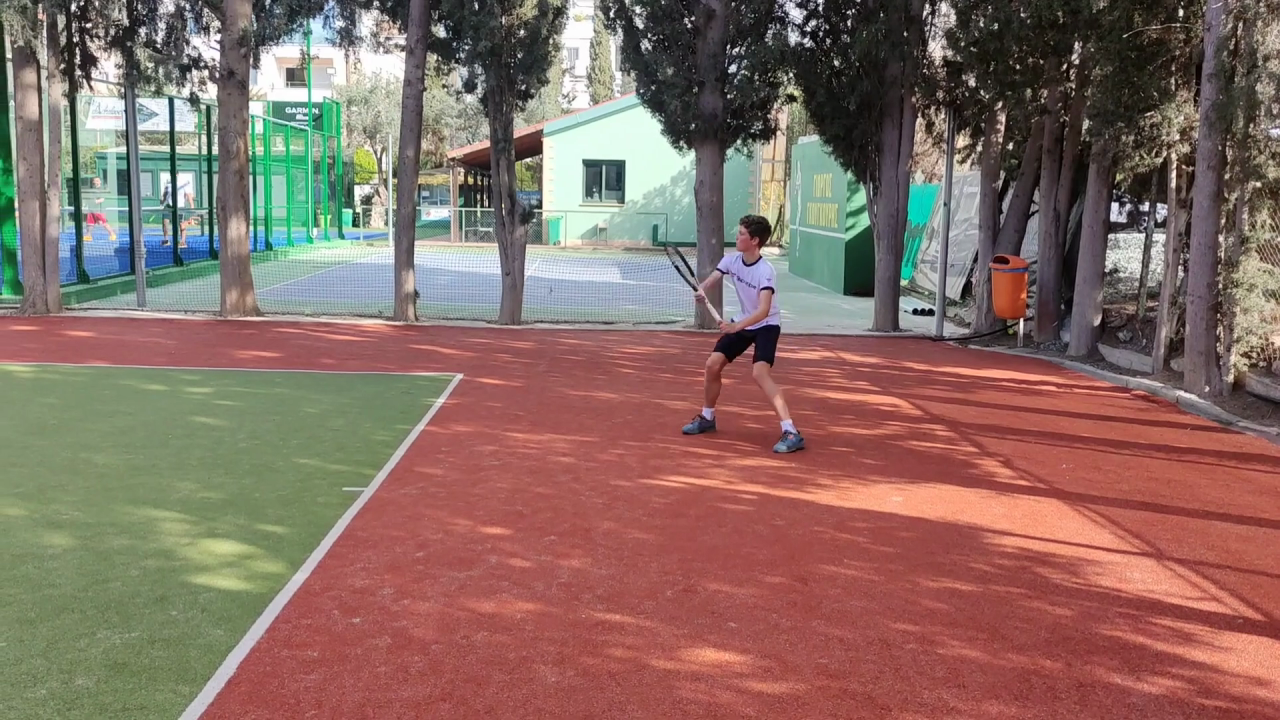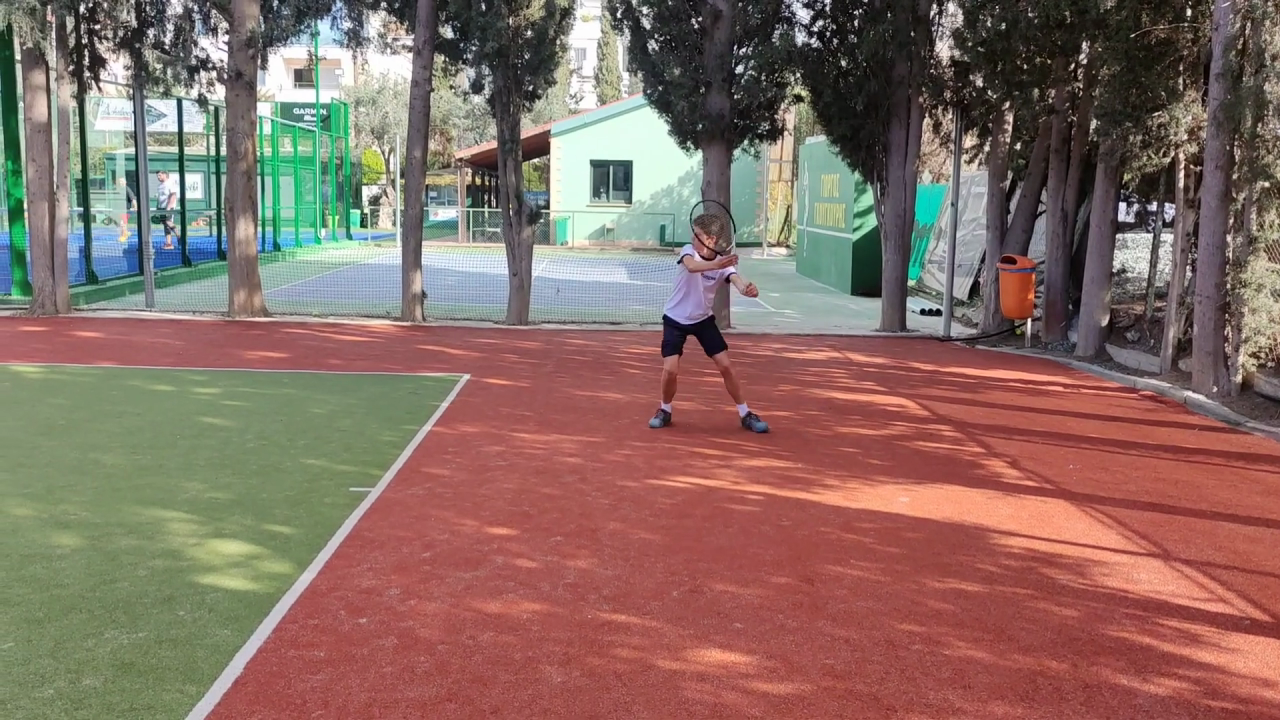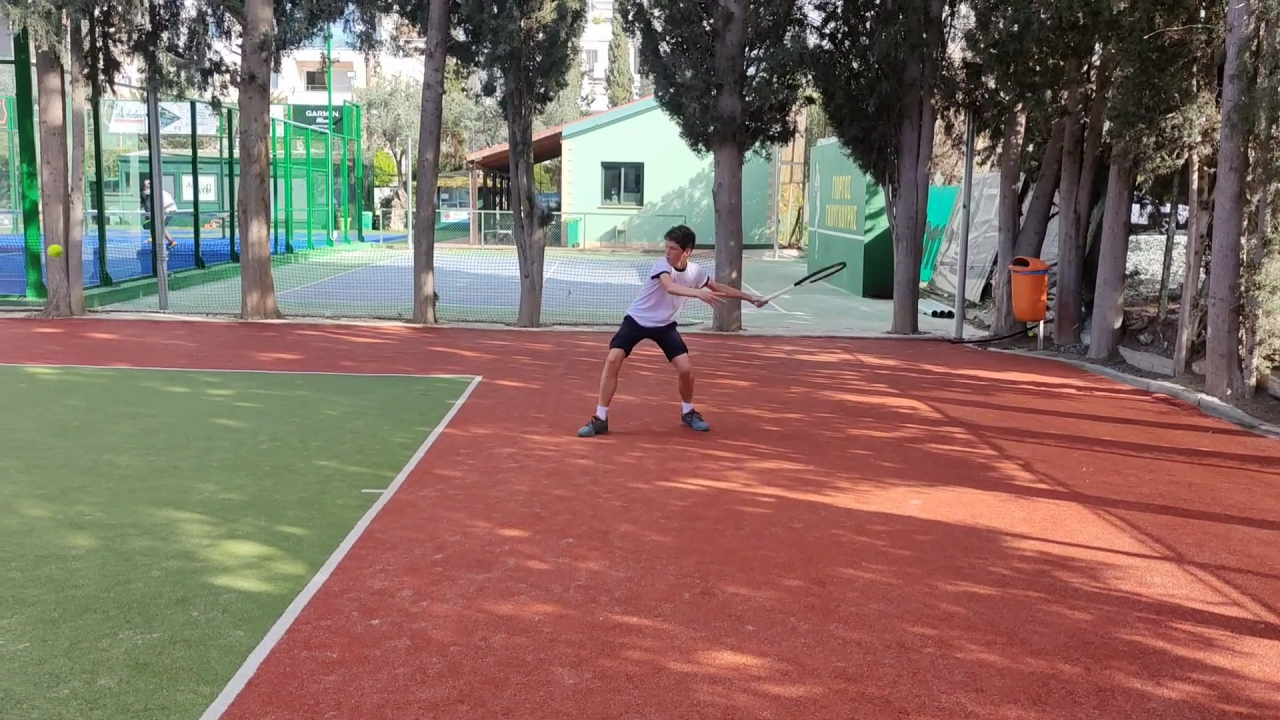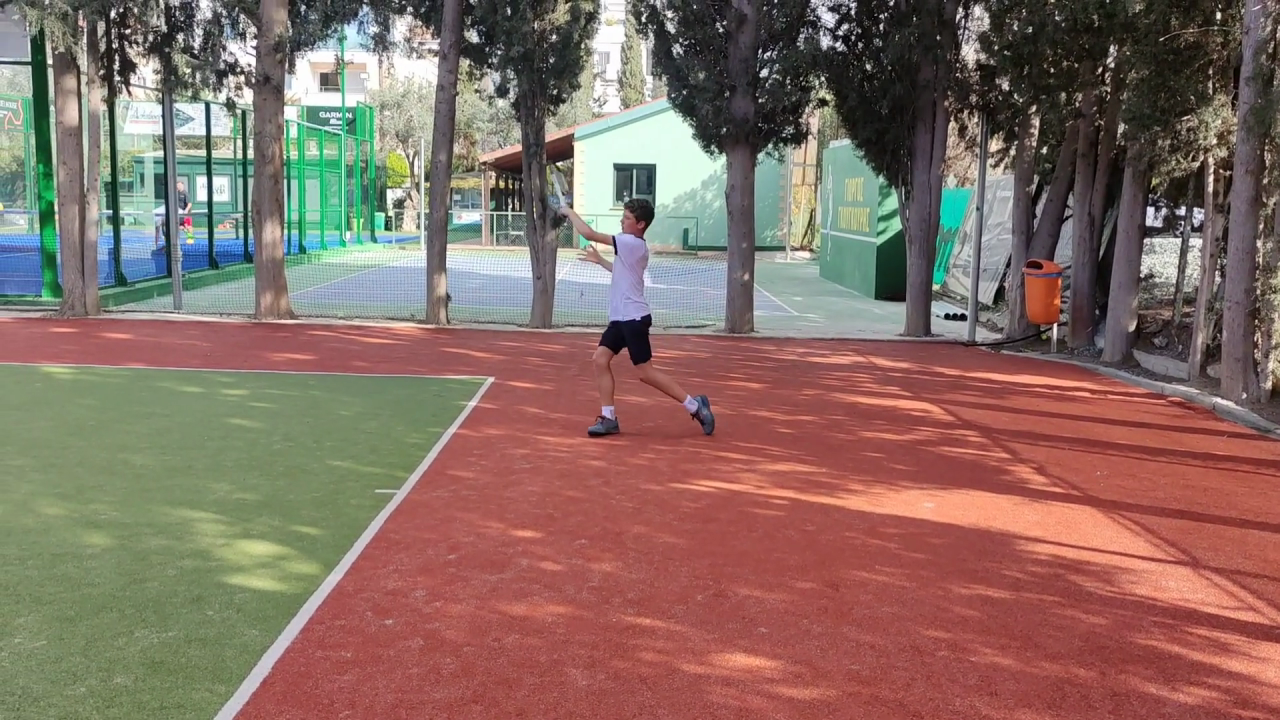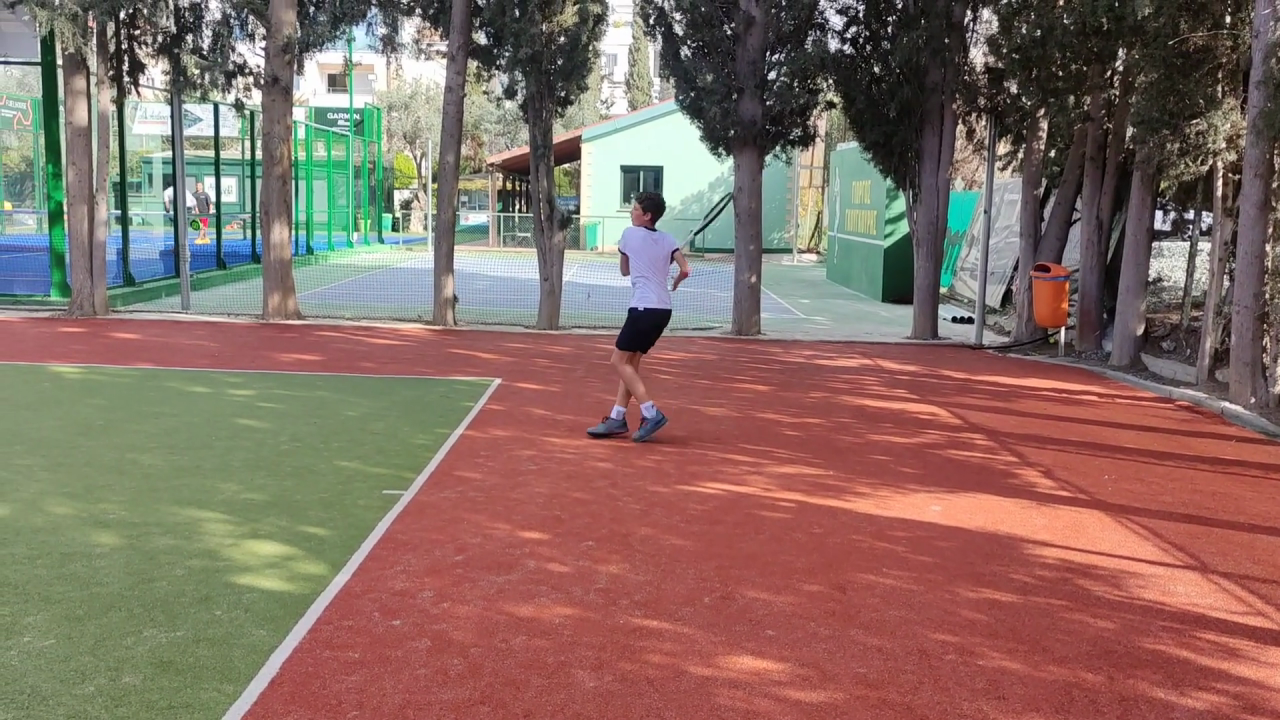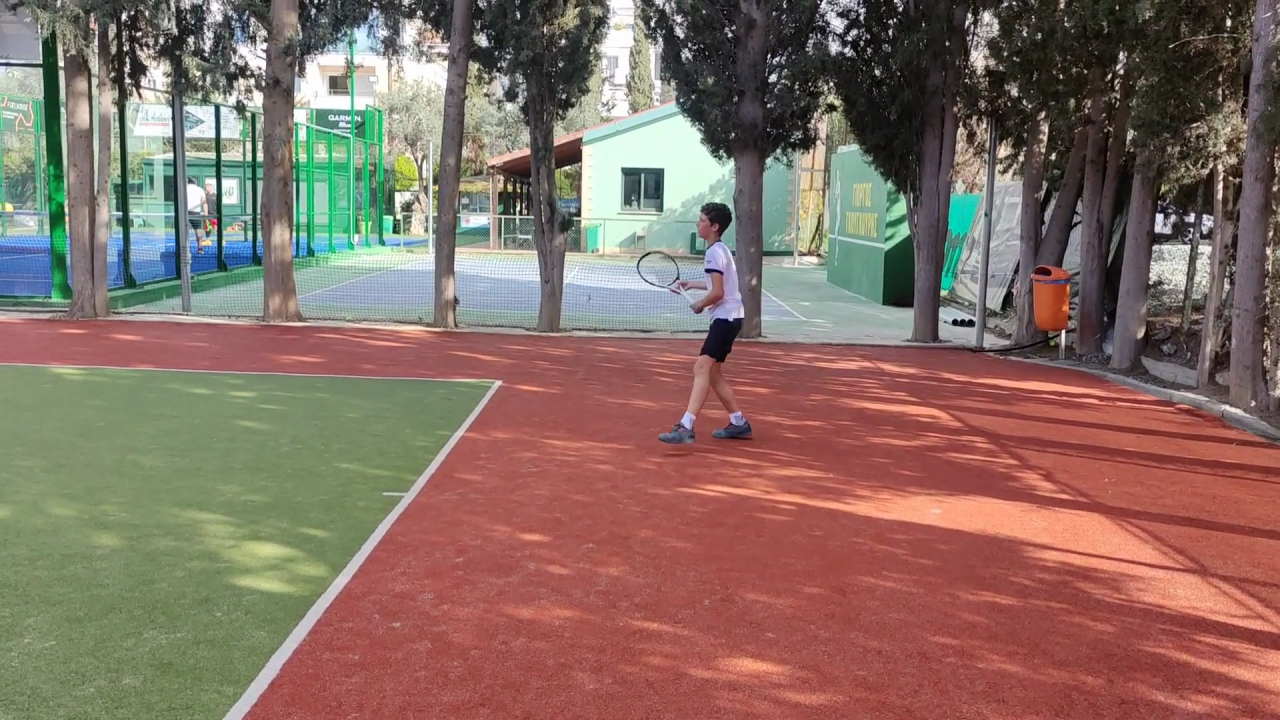
dt=0.5s
person 1, frame 1
left shoulder: (765, 271)
right shoulder: (731, 259)
left elbow: (764, 310)
right elbow: (711, 279)
left wrist: (738, 326)
right wrist: (702, 291)
left hip: (766, 327)
right hip: (738, 325)
left knee: (760, 374)
right knee: (712, 365)
left ankle: (791, 433)
right ankle: (707, 418)
person 1, frame 2
left shoulder: (725, 265)
right shoulder: (688, 251)
left elbow: (740, 284)
right elbow: (691, 267)
left wrist: (749, 290)
right wrist: (715, 264)
left hip: (703, 319)
right hip: (675, 318)
left knee: (725, 365)
right knee: (670, 369)
left ankle: (745, 414)
right ankle: (665, 410)
person 1, frame 3
left shoulder: (695, 272)
right shoulder: (662, 265)
left elbow: (718, 289)
right elbow: (670, 287)
left wrist: (749, 297)
right wrist: (699, 294)
left hip: (665, 325)
right hip: (636, 320)
left knee: (685, 368)
right knee: (613, 360)
left ankle: (688, 412)
right ankle: (599, 418)
person 1, frame 4
left shoulder: (630, 243)
right shoulder: (634, 244)
left elbow: (587, 233)
left wrist: (569, 212)
right wrist: (600, 259)
left hip: (634, 317)
right hip: (620, 317)
left knee: (646, 372)
right knee: (600, 360)
left ankle: (695, 406)
right ankle: (609, 418)
person 1, frame 5
left shoulder: (631, 235)
right shoulder: (668, 239)
left elbow: (625, 269)
right elbow: (685, 270)
right wrist: (676, 280)
left hip: (644, 309)
right hip: (663, 310)
left knee: (619, 360)
right knee: (630, 362)
left ankle: (651, 414)
right ankle: (615, 421)
person 1, frame 6
left shoulder: (714, 253)
right shoulder: (722, 251)
left elbow: (718, 294)
left wrist: (699, 305)
right wrist: (693, 284)
left hip: (725, 319)
right hip: (729, 318)
left knee: (702, 369)
right knee: (713, 373)
left ankle: (685, 427)
right ankle: (738, 423)
